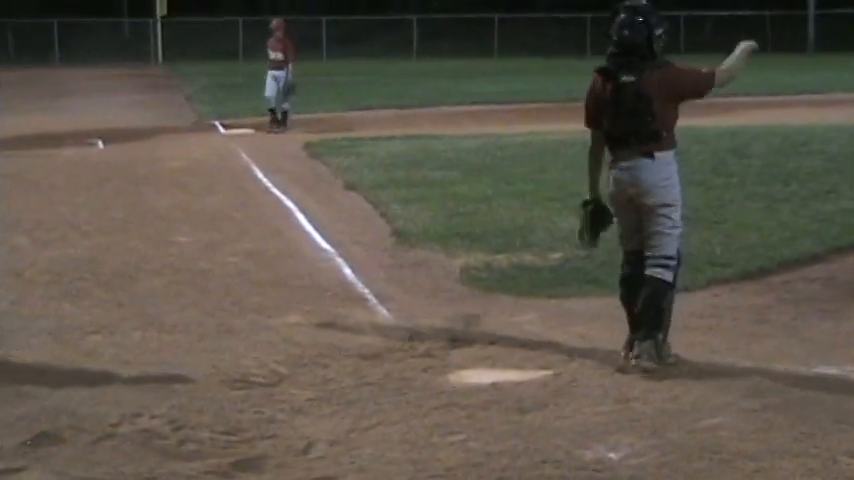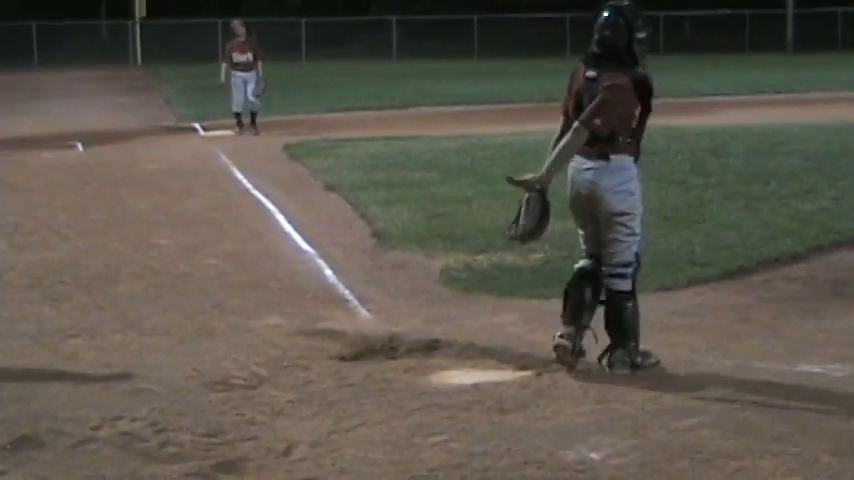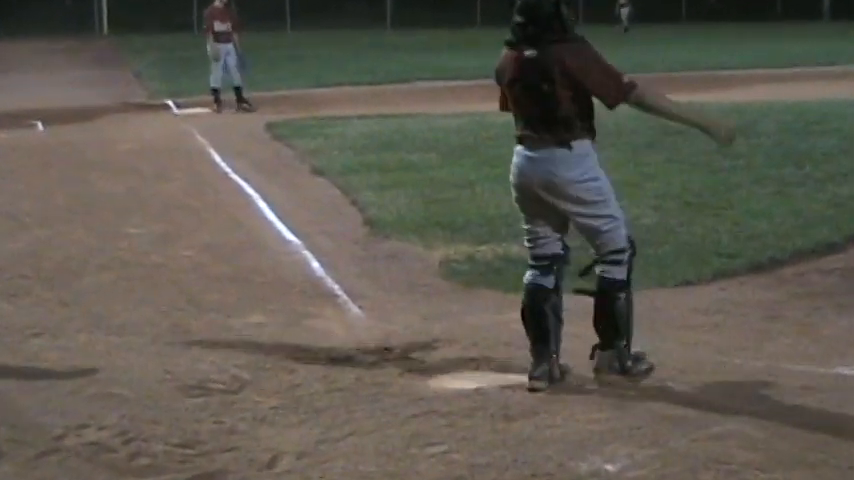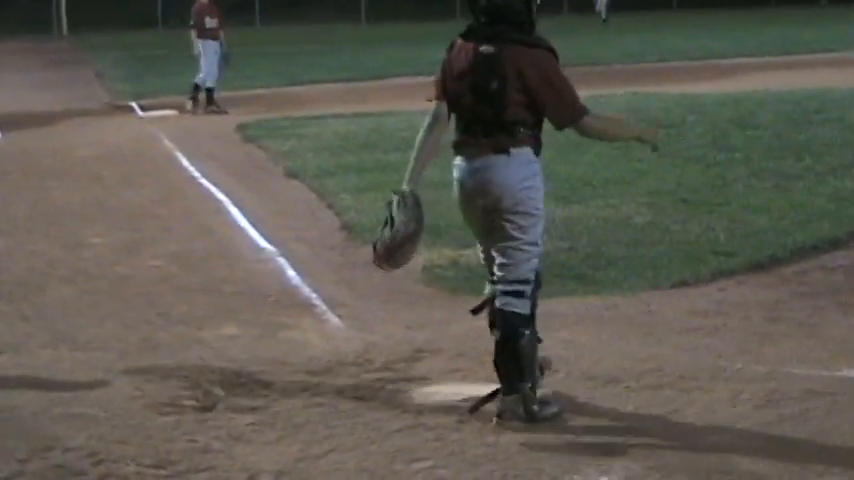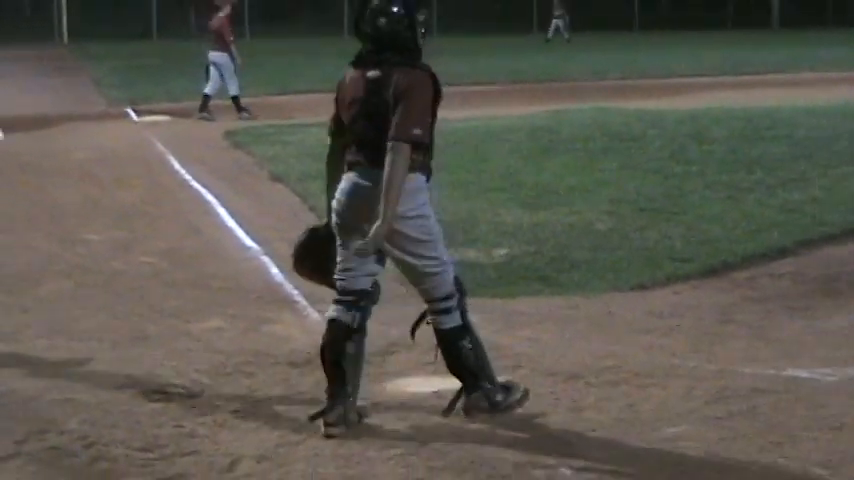
dt=0.5s
person 1, frame 1
left shoulder: (601, 82)
right shoulder: (665, 75)
left elbow: (597, 143)
right elbow: (721, 76)
left wrist: (593, 192)
right wrist: (743, 49)
left hip: (619, 172)
right hip: (657, 170)
left knee: (633, 258)
right knee: (662, 258)
left ankle: (638, 337)
right ankle: (650, 344)
person 1, frame 2
left shoulder: (585, 74)
right shoulder: (622, 84)
left elbow: (569, 131)
right elbow: (577, 132)
left wrist: (546, 177)
right wrist: (544, 176)
left hip: (580, 171)
right hip: (615, 175)
left knee: (593, 256)
right knee: (621, 264)
left ankle: (571, 333)
right ankle: (624, 351)
person 1, frame 3
left shoulder: (508, 59)
right shoulder: (570, 52)
right elbow: (634, 94)
right wrist: (705, 123)
left hip: (524, 163)
right hip: (570, 162)
left knee: (542, 263)
right knee: (615, 250)
left ankle: (542, 363)
right ankle: (613, 354)
person 1, frame 4
left shoulder: (459, 51)
right shoulder: (532, 57)
left elbow: (437, 120)
right elbow: (583, 121)
left wrist: (410, 182)
right wrist: (637, 132)
left hip: (467, 168)
right hip: (515, 169)
left knee: (500, 273)
right knee: (519, 281)
left ankle: (515, 368)
right ankle: (517, 394)
person 1, frame 5
left shoulder: (351, 78)
right shoulder: (412, 80)
left elbow: (336, 150)
right elbow: (400, 150)
left wrist: (336, 208)
right wrist: (387, 219)
left hip: (352, 190)
right hip: (400, 196)
left knee: (350, 298)
right knee: (443, 294)
left ankle: (338, 406)
right ankle: (481, 390)
